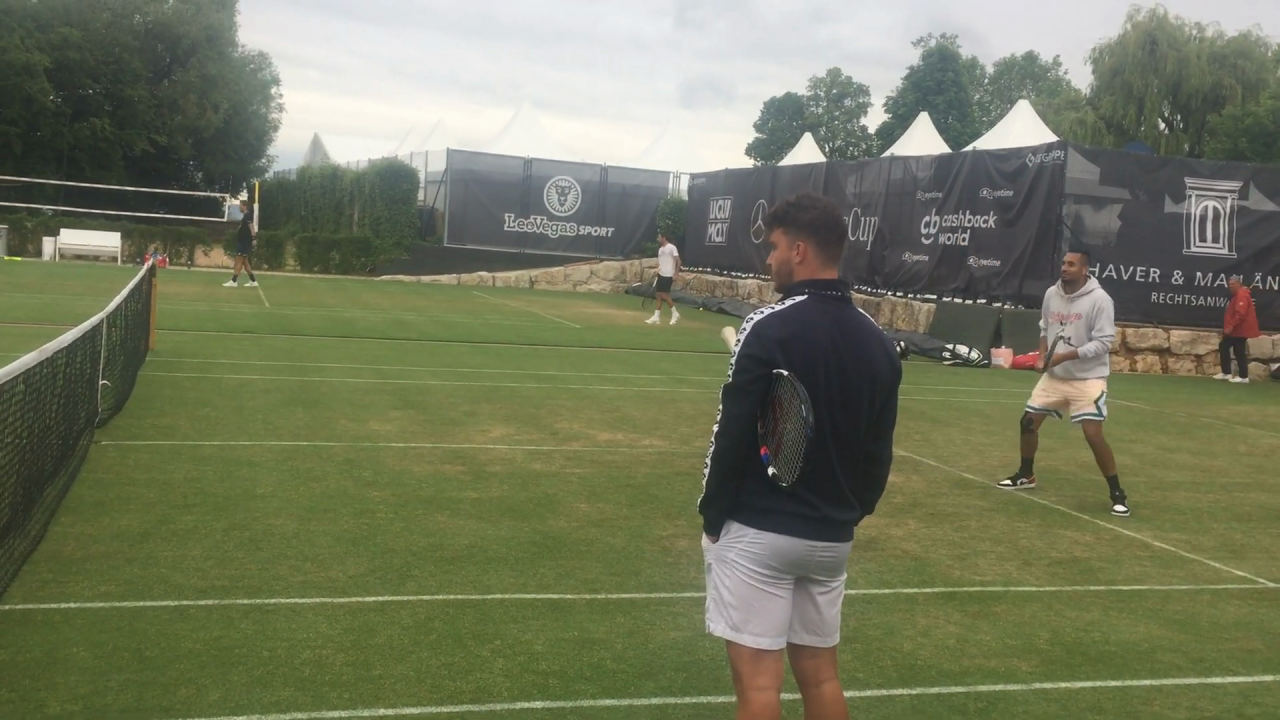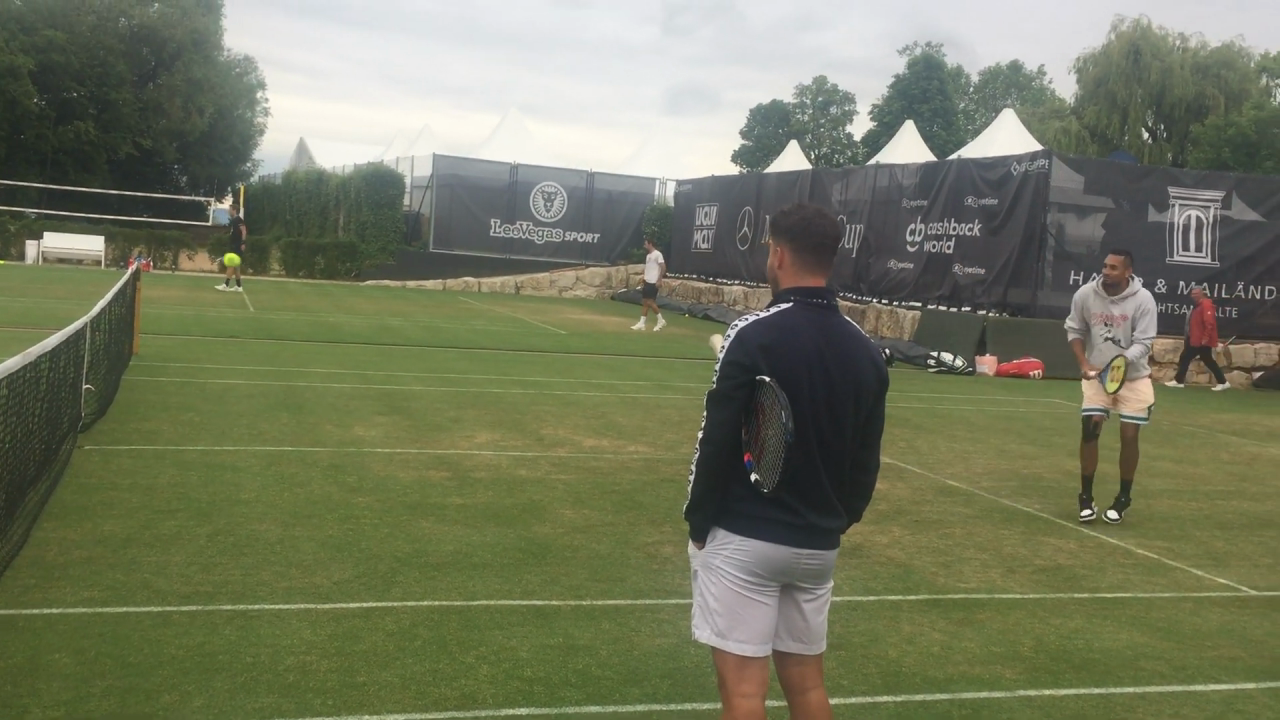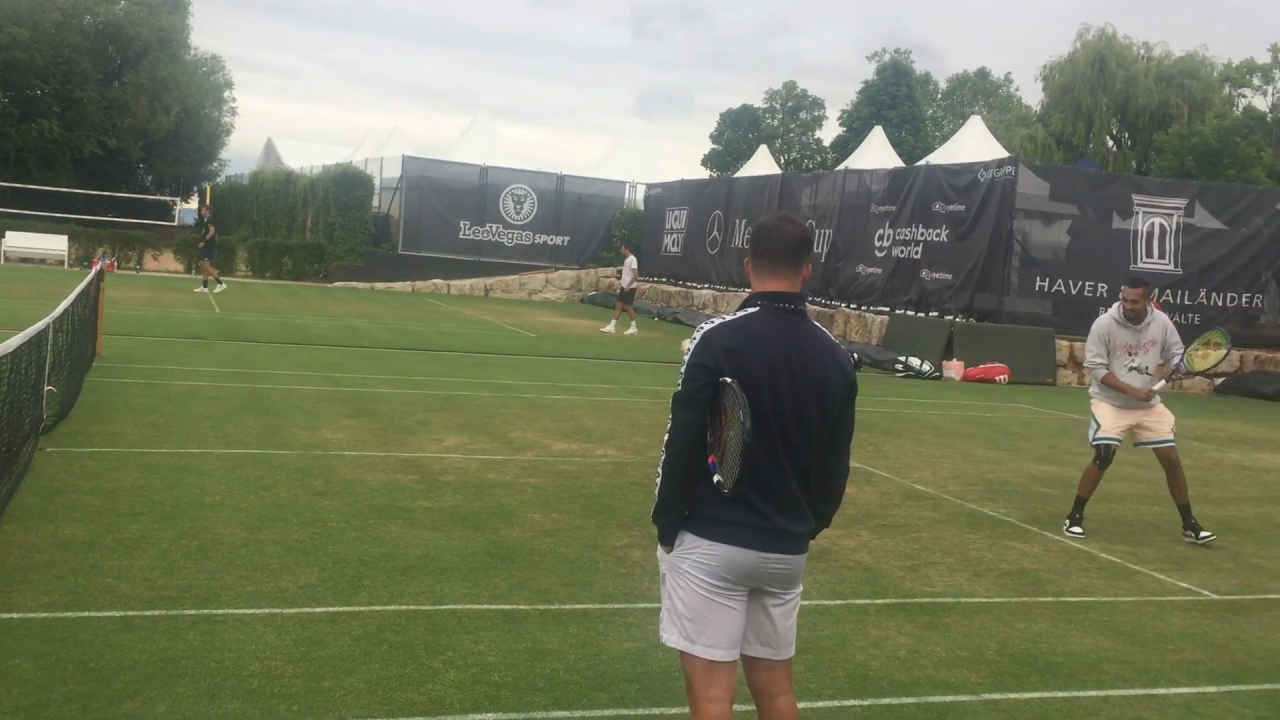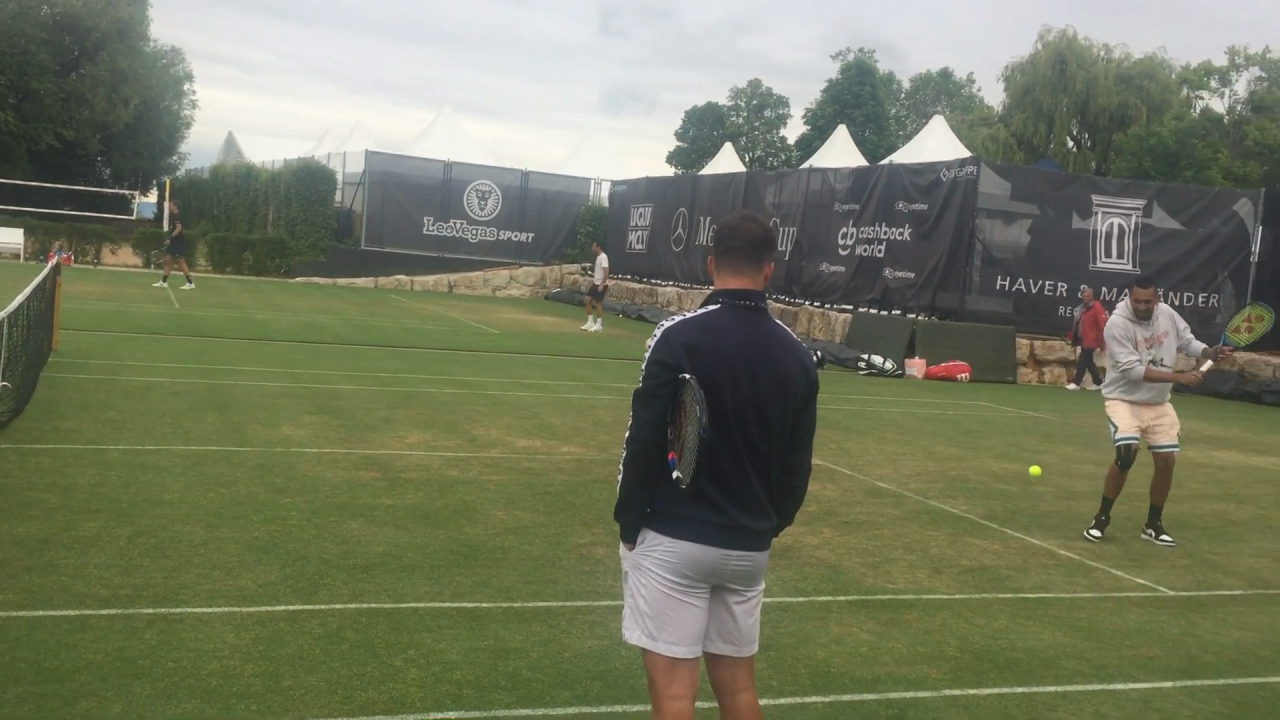
dt=0.3s
person 1, frame 1
left shoulder: (769, 328)
right shoulder: (878, 342)
left elbow: (733, 435)
right elbow: (879, 452)
left wrist: (713, 516)
left hip: (758, 532)
right hip: (831, 537)
right knee: (820, 674)
person 1, frame 2
left shoulder: (754, 335)
right shoulder: (866, 351)
left elbow: (717, 441)
right elbow: (866, 461)
left wrist: (698, 523)
left hip: (744, 539)
right hip: (818, 546)
person 1, frame 3
left shoulder: (719, 339)
right shoulder: (836, 356)
left elbow: (683, 444)
right elbow: (835, 467)
left wrist: (666, 526)
left hip: (712, 543)
right hip: (786, 550)
person 1, frame 4
left shoulder: (679, 336)
right shoulder: (797, 355)
left elbow: (643, 442)
right elbow: (797, 465)
left wrist: (628, 524)
left hip: (674, 540)
right hip: (749, 547)
person 2, frame 1
left shoulder: (1100, 299)
right shoulder: (1051, 294)
left elbow: (1103, 343)
left wrist: (1067, 355)
right wrist: (1042, 356)
left hip: (1088, 378)
right hip: (1054, 375)
left knee: (1093, 433)
right knee: (1028, 422)
left ankle: (1117, 493)
right ankle: (1026, 474)
person 2, frame 2
left shoulder: (1143, 299)
right shoulder: (1085, 294)
left elbow: (1143, 343)
right elbow: (1074, 329)
right wrist: (1083, 363)
left hip: (1134, 377)
right hip: (1096, 374)
left knee: (1129, 436)
right knee: (1090, 429)
left ankle: (1124, 497)
right ankle: (1086, 496)
person 2, frame 3
left shoulder: (1162, 322)
right shoulder: (1104, 324)
left elbow: (1176, 354)
right elbow: (1096, 366)
left wrist: (1175, 369)
right wrist: (1130, 390)
left hip: (1149, 404)
right hip: (1109, 402)
left knee: (1171, 460)
right knee: (1103, 457)
left ankle: (1189, 524)
right ankle: (1075, 515)
person 2, frame 4
left shoulder: (1167, 314)
right shoulder: (1117, 324)
left elbow: (1187, 341)
right elbow: (1131, 369)
left wrist: (1211, 352)
right wrist: (1179, 378)
left hip: (1159, 403)
right hip: (1122, 400)
left knee: (1166, 462)
right knee: (1126, 456)
left ankle: (1153, 523)
right ankle: (1102, 517)
